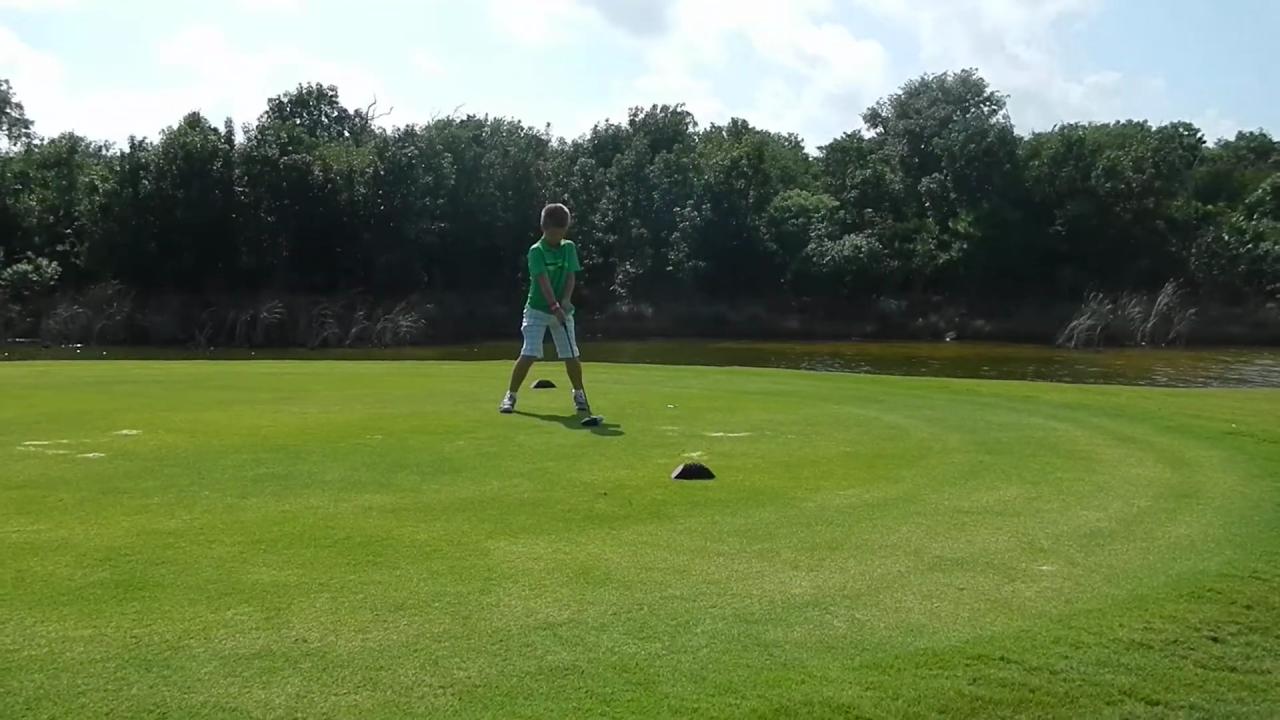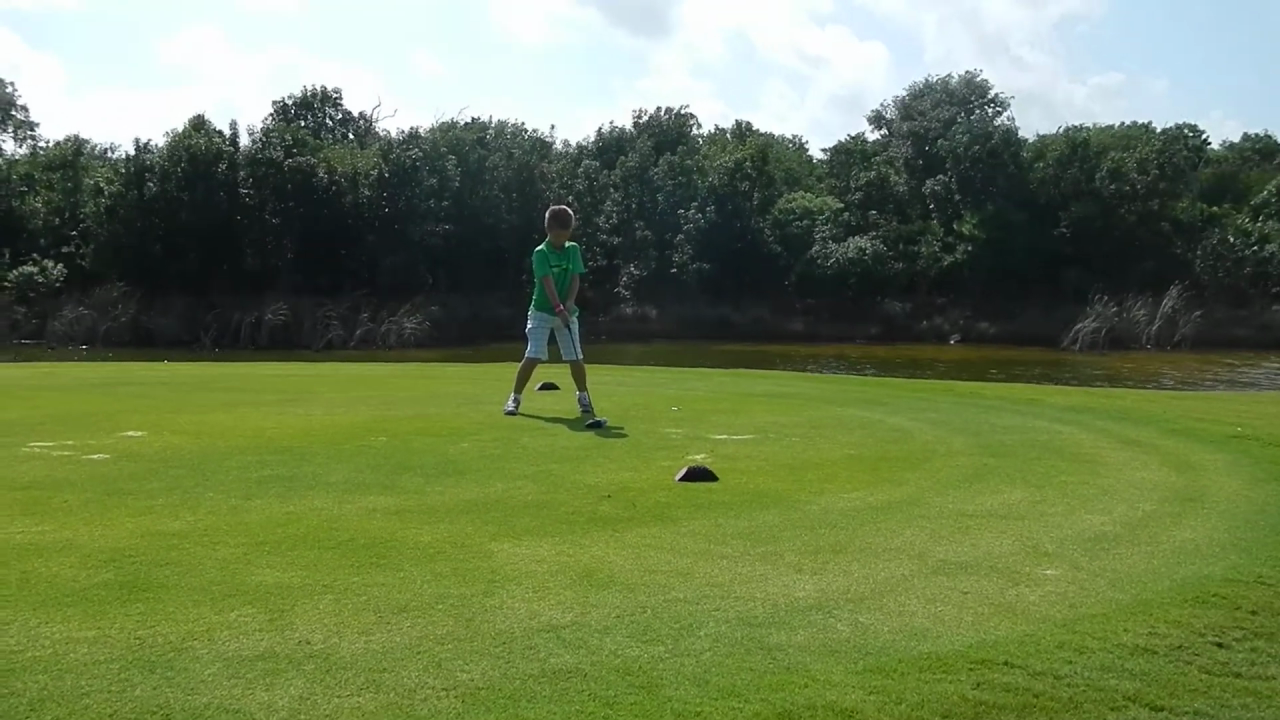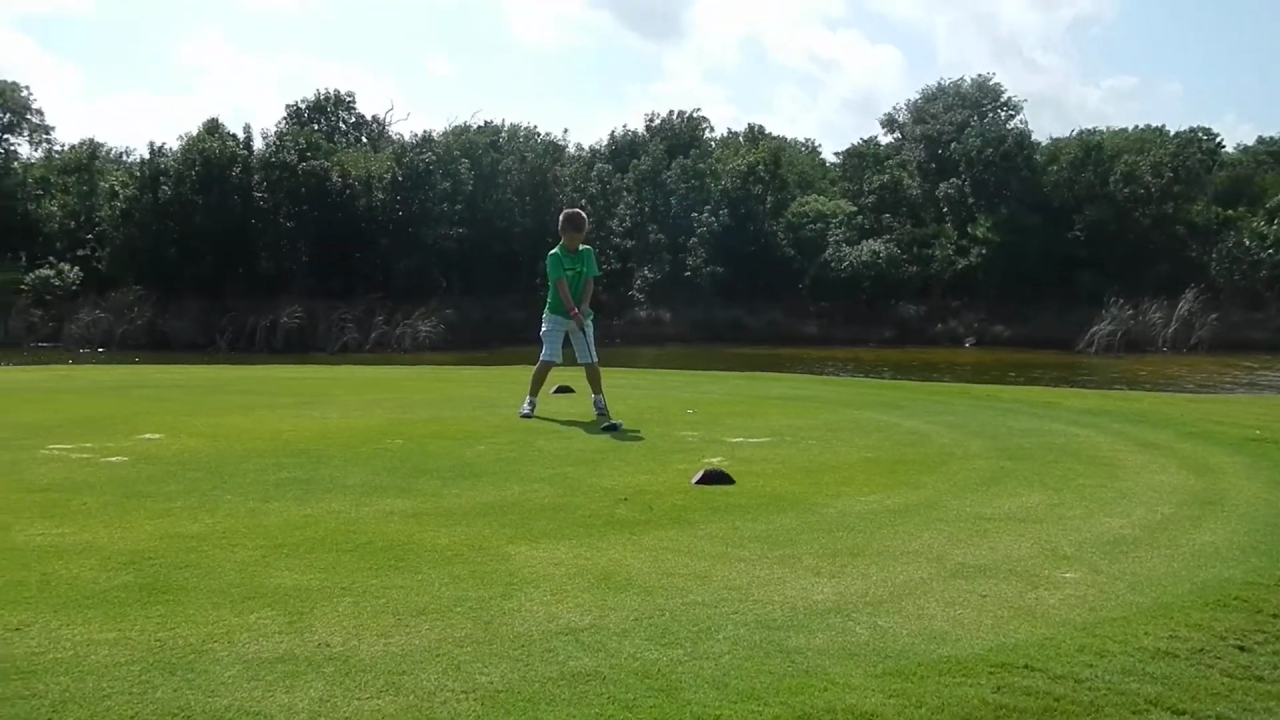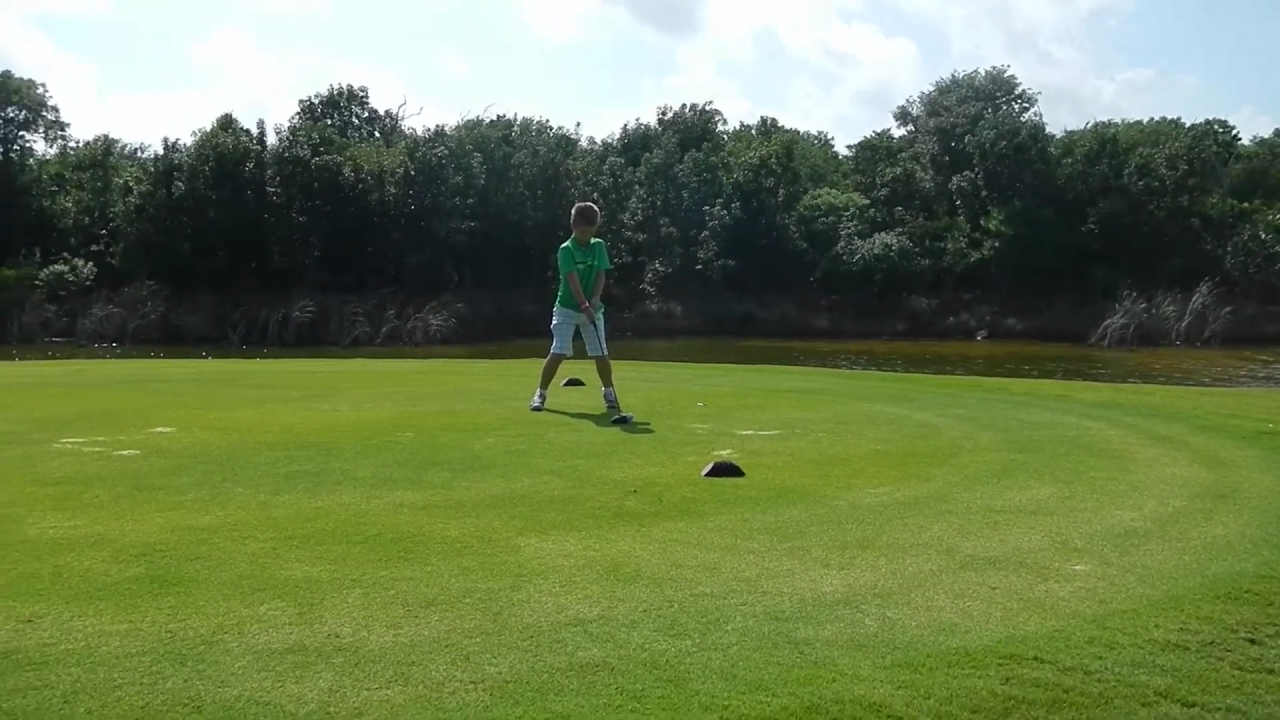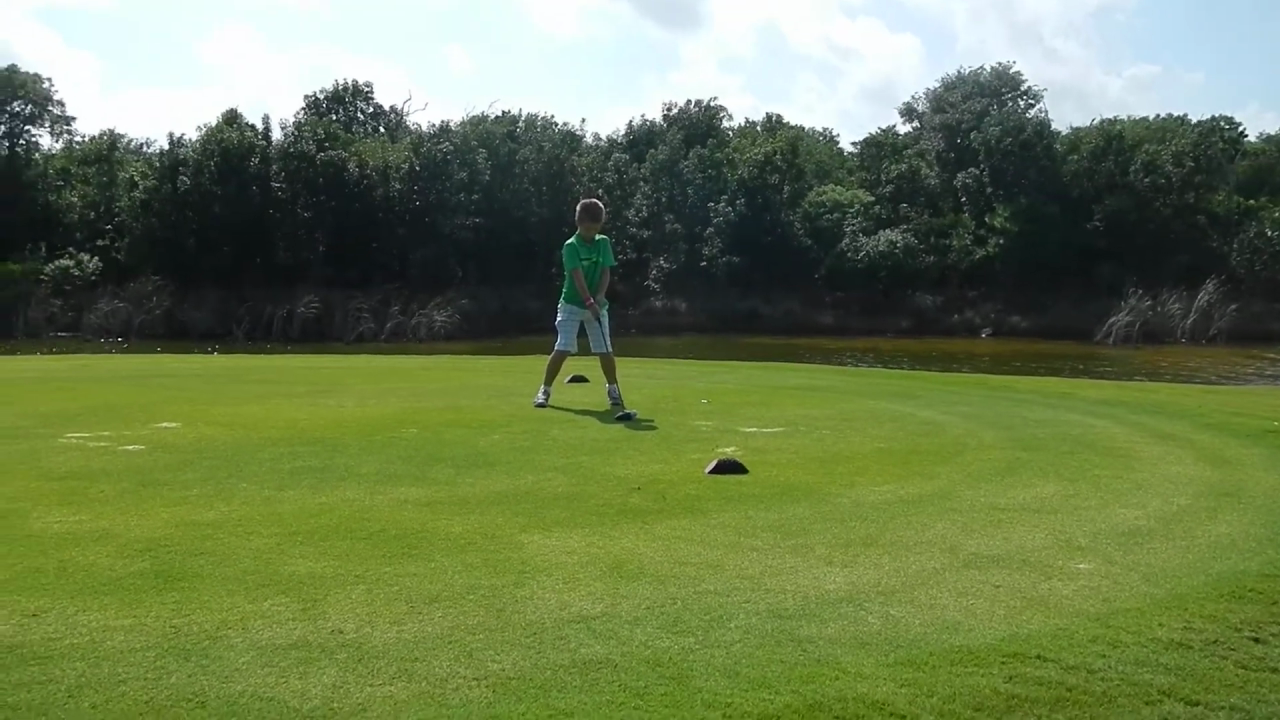
dt=0.1s
person 1, frame 1
left shoulder: (569, 247)
right shoulder: (536, 251)
left elbow: (571, 277)
right elbow: (544, 282)
left wrist: (565, 301)
right wrist: (554, 307)
left hip: (562, 309)
right hip: (537, 310)
left knee: (571, 355)
right knee: (528, 355)
left ankle: (579, 395)
right ankle: (511, 396)
person 1, frame 2
left shoulder: (573, 249)
right shoulder: (540, 253)
left elbow: (575, 279)
right elbow: (548, 284)
left wrist: (569, 303)
right wrist: (558, 309)
left hip: (566, 311)
right hip: (542, 311)
left knee: (575, 357)
right knee: (532, 357)
left ankle: (583, 396)
right ankle: (514, 398)
person 1, frame 3
left shoulder: (587, 252)
right shoulder: (554, 256)
left elbow: (589, 282)
right elbow: (562, 287)
left wrist: (584, 306)
right wrist: (573, 312)
left hip: (581, 314)
right hip: (557, 315)
left knee: (590, 360)
right knee: (547, 360)
left ankle: (598, 399)
right ankle: (530, 401)
person 1, frame 4
left shoulder: (599, 246)
right shoulder: (566, 249)
left elbow: (601, 276)
right elbow: (573, 280)
left wrist: (595, 300)
right wrist: (584, 305)
left hip: (592, 307)
right hip: (567, 308)
left knee: (601, 353)
right knee: (558, 352)
left ankle: (609, 392)
right ankle: (540, 393)
person 1, frame 5
left shoulder: (604, 242)
right shoulder: (570, 246)
left elbow: (606, 272)
right elbow: (578, 277)
left wrist: (599, 296)
right wrist: (589, 302)
left hip: (596, 304)
right hip: (572, 304)
left knee: (605, 350)
right knee: (562, 349)
left ankle: (613, 389)
right ankle: (544, 390)
